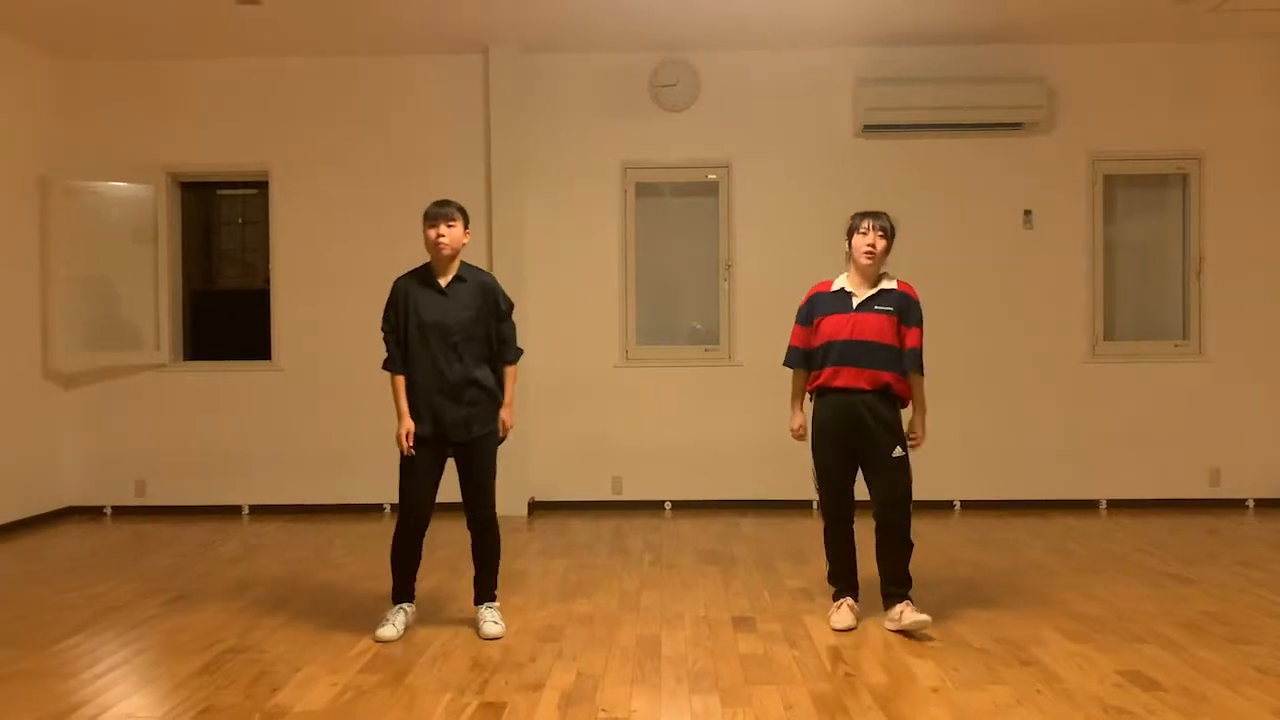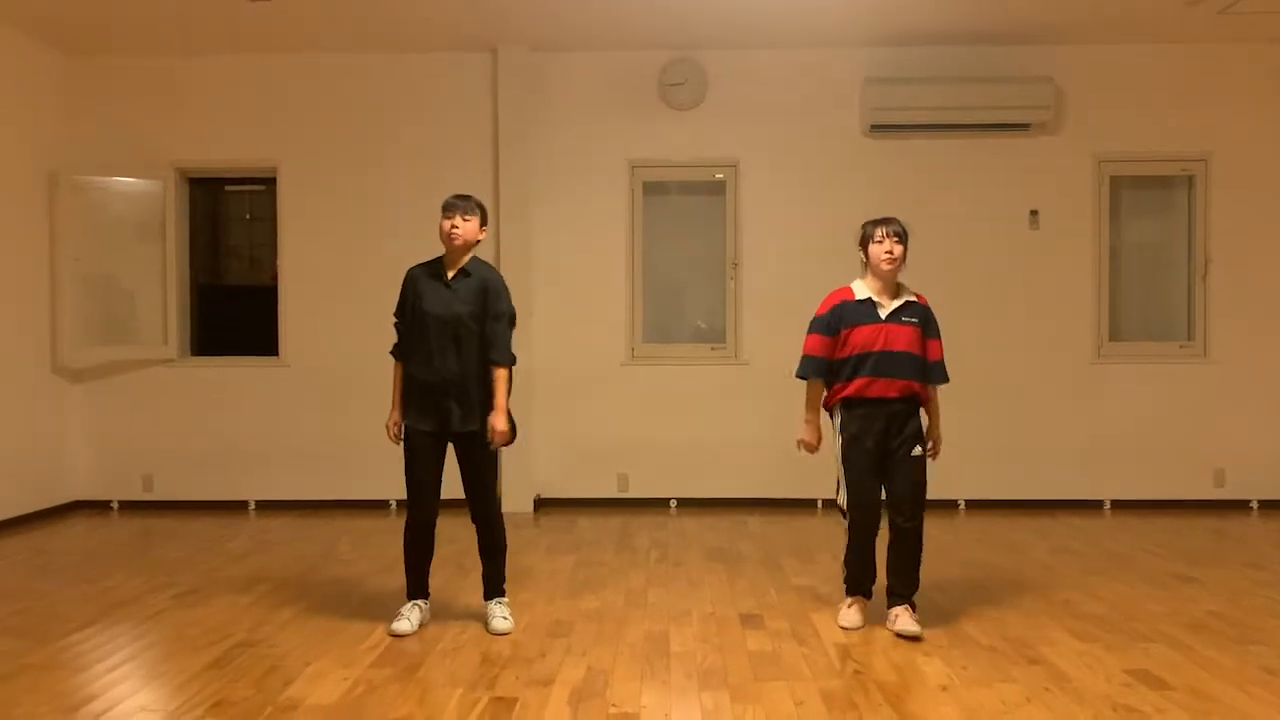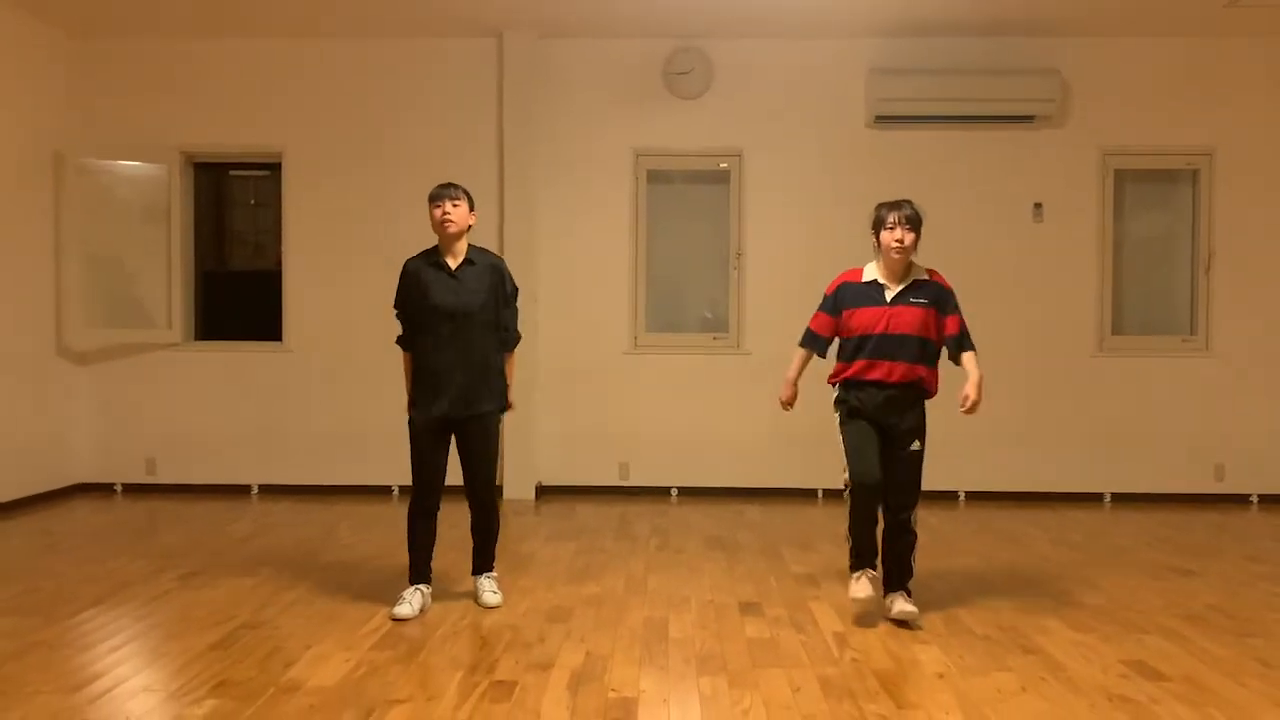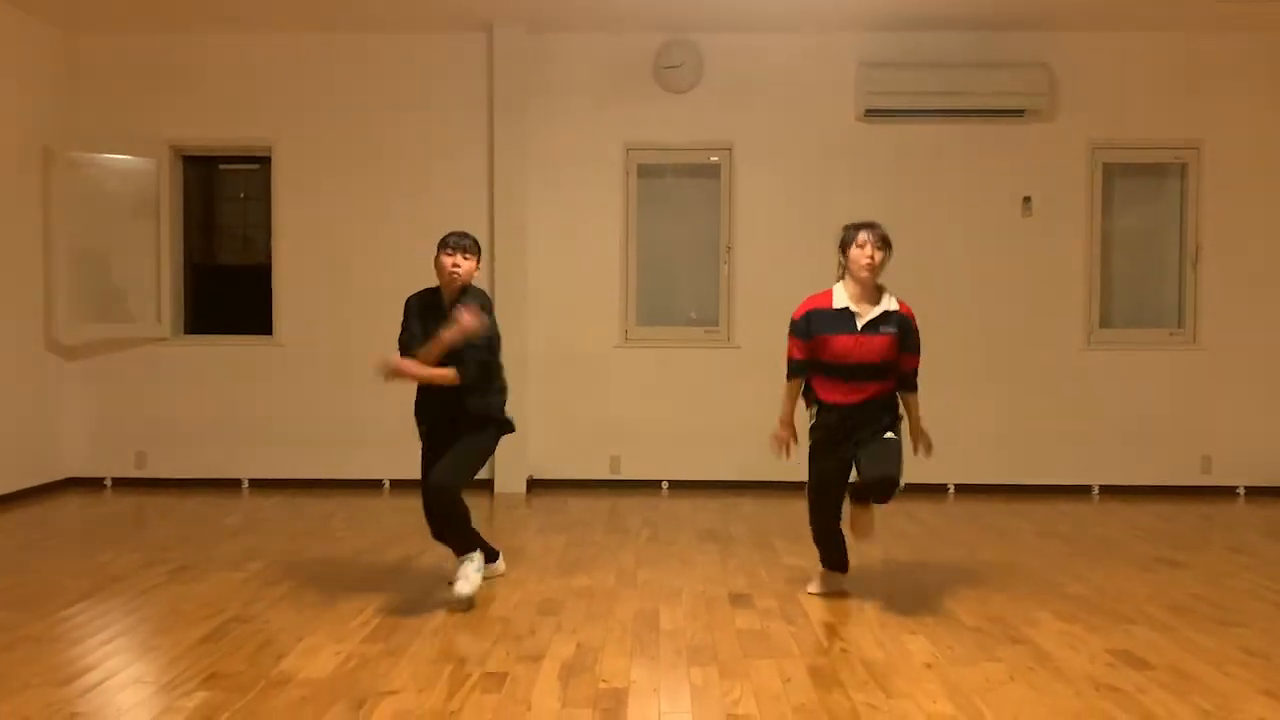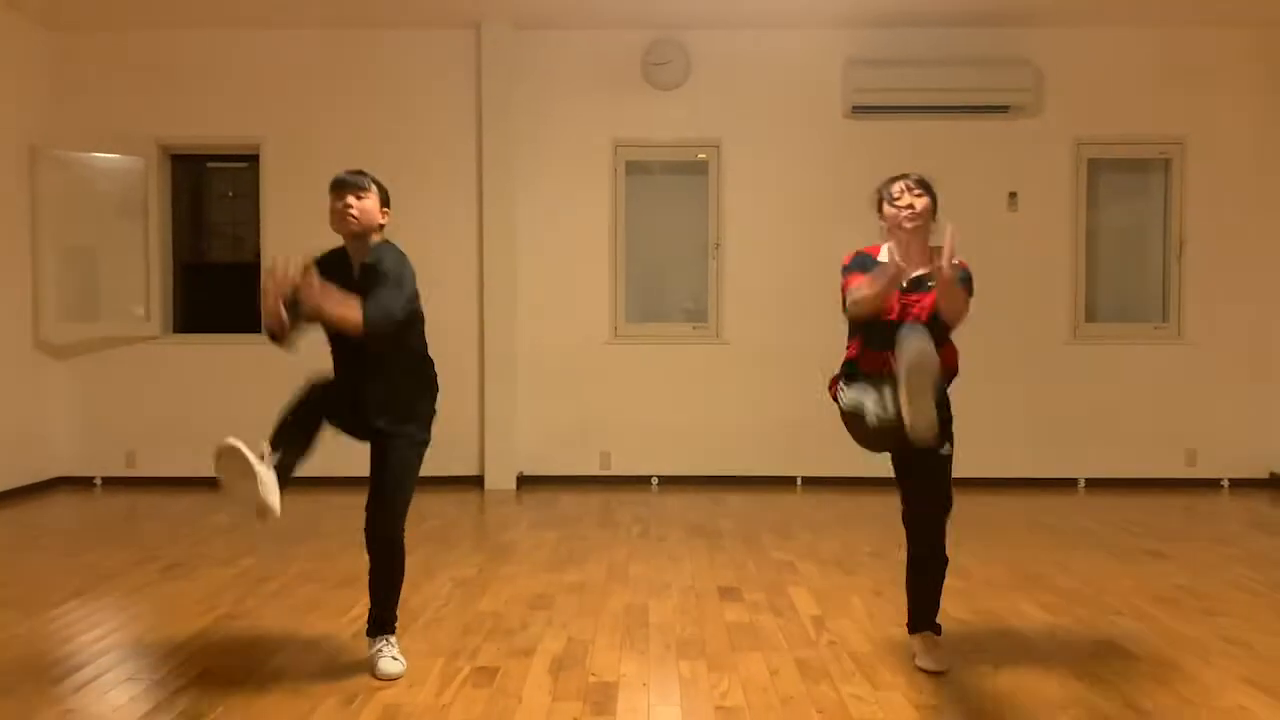
dt=1s
person 1, frame 1
left shoulder: (485, 287)
right shoulder: (405, 289)
left elbow: (507, 350)
right elbow: (396, 358)
left wrist: (506, 404)
right wrist: (404, 415)
left hip: (478, 417)
right hip: (426, 420)
left knee: (481, 515)
right knee: (412, 515)
left ankle: (487, 604)
right ankle: (402, 603)
person 1, frame 2
left shoulder: (488, 281)
right shoulder: (416, 279)
left elbow: (500, 350)
right elbow: (404, 349)
left wrist: (500, 409)
right wrist: (396, 406)
left hip: (473, 411)
right hip: (423, 412)
left knee: (486, 509)
right knee: (420, 510)
left ankle: (496, 598)
right ankle: (417, 600)
person 1, frame 3
left shoulder: (493, 268)
right shoulder: (415, 270)
left elbow: (508, 335)
right elbow: (408, 339)
left wrist: (506, 388)
right wrist: (410, 392)
left hip: (481, 398)
right hip: (429, 399)
left knee: (482, 491)
right knee: (424, 493)
left ankle: (485, 574)
right ankle: (419, 584)
person 1, frame 4
left shoulder: (477, 304)
right shoulder: (418, 305)
left elbow: (463, 365)
right elbow: (400, 365)
left wrist: (429, 363)
right wrist: (448, 340)
left hip: (480, 422)
right hip: (437, 424)
left knee: (441, 487)
right knee: (438, 513)
left ankle: (471, 553)
right ankle: (486, 557)
person 1, frame 5
left shoulder: (394, 269)
right shoulder: (327, 268)
left elbow: (376, 321)
right elbow: (282, 335)
left wrist: (321, 301)
right wrist: (277, 305)
left hip: (403, 411)
right hip: (352, 396)
left knee: (383, 526)
right knee: (316, 396)
left ankle: (383, 636)
right ankle: (269, 470)
person 2, frame 1
left shoulder: (903, 297)
right shoulder: (819, 297)
left elbow: (913, 364)
right elbow: (803, 361)
left wrist: (919, 415)
right wrist: (796, 410)
left hip: (881, 412)
right hip: (831, 412)
left knee: (894, 508)
right knee: (836, 511)
left ankle: (898, 603)
right ankle: (845, 596)
person 2, frame 2
left shoulder: (918, 309)
right shoulder: (838, 305)
left elbow: (930, 373)
right elbow: (816, 369)
left wrist: (935, 422)
right wrist: (811, 421)
left hip: (905, 419)
right hip: (858, 416)
left knee: (908, 512)
right knee: (862, 510)
left ankle: (901, 603)
right ankle: (857, 595)
person 2, frame 3
left shoulder: (935, 288)
right shoulder: (847, 286)
left elbow: (959, 342)
right elbow: (815, 336)
left wrist: (973, 377)
right wrist: (791, 380)
left hip: (907, 404)
right hip: (858, 400)
left knee: (902, 502)
right knee: (864, 482)
left ankle: (898, 590)
right ankle: (862, 568)
person 2, frame 4
left shoulder: (899, 316)
right shoulder: (814, 311)
left elbow: (907, 378)
right elbow: (796, 371)
left wrist: (916, 425)
right wrist: (785, 420)
left hip: (878, 418)
right hip: (830, 419)
left knee: (884, 478)
right knee: (823, 506)
left ankle: (863, 500)
right ankle: (833, 570)
person 2, frame 5
left shoulder: (952, 275)
right shoulder: (867, 263)
left elbow: (959, 313)
right elbow: (855, 299)
left wrist: (946, 276)
right wrist: (882, 274)
left hip: (929, 408)
right hip: (869, 404)
left knee: (929, 526)
left ankle: (923, 630)
